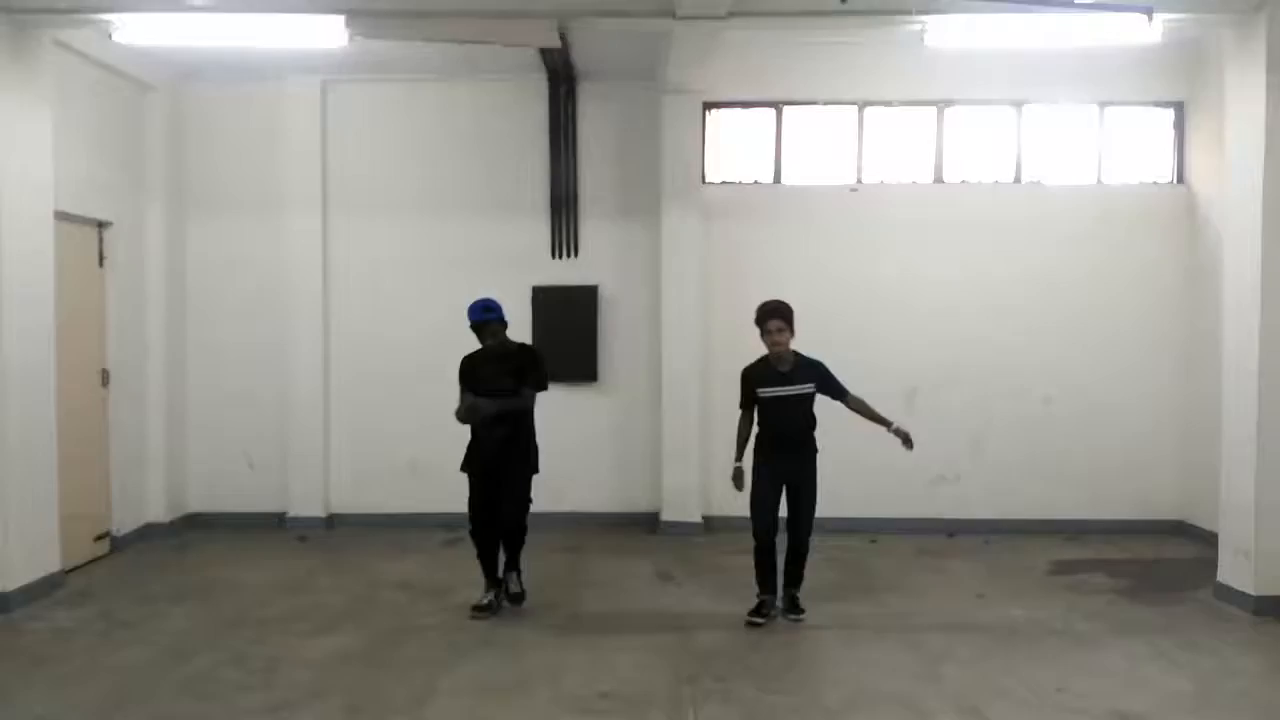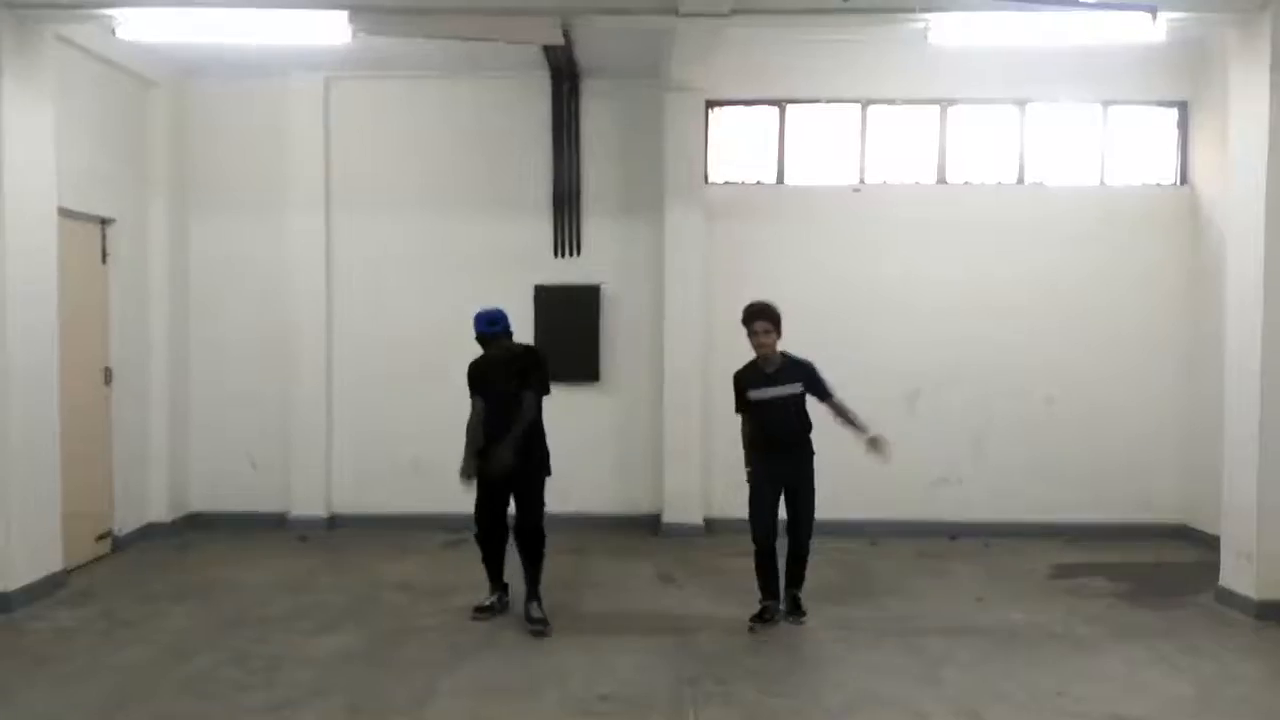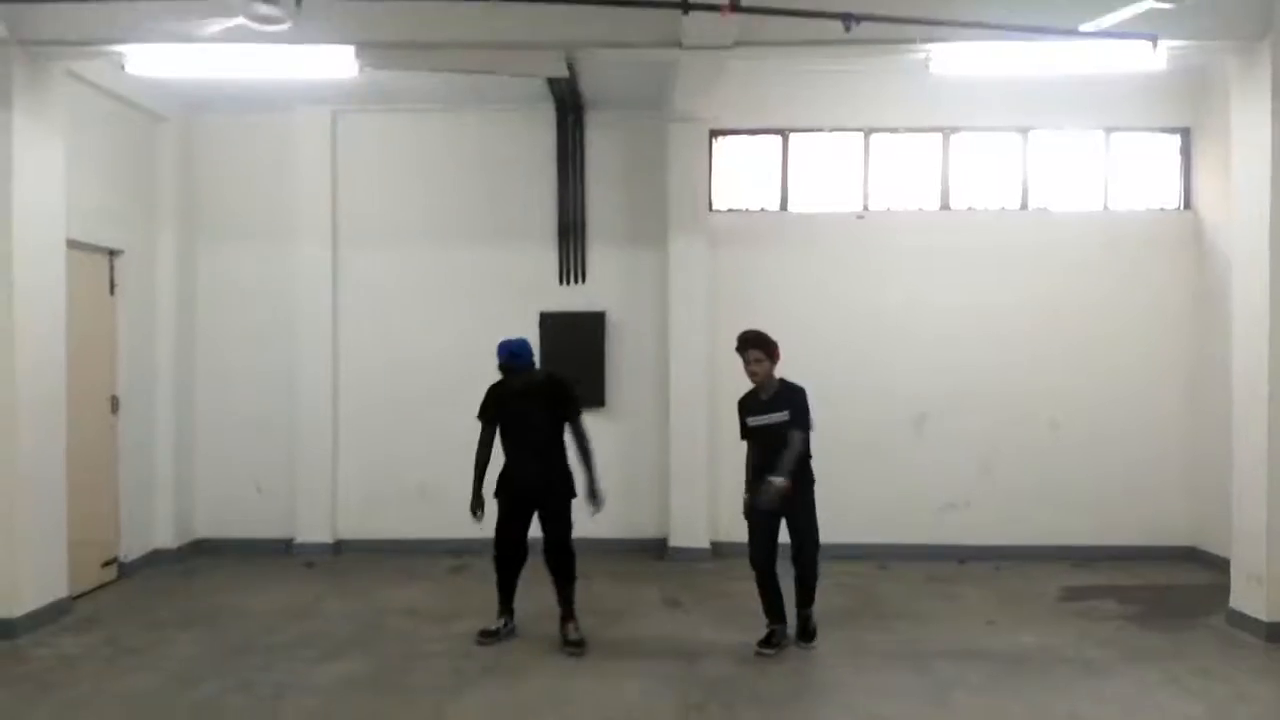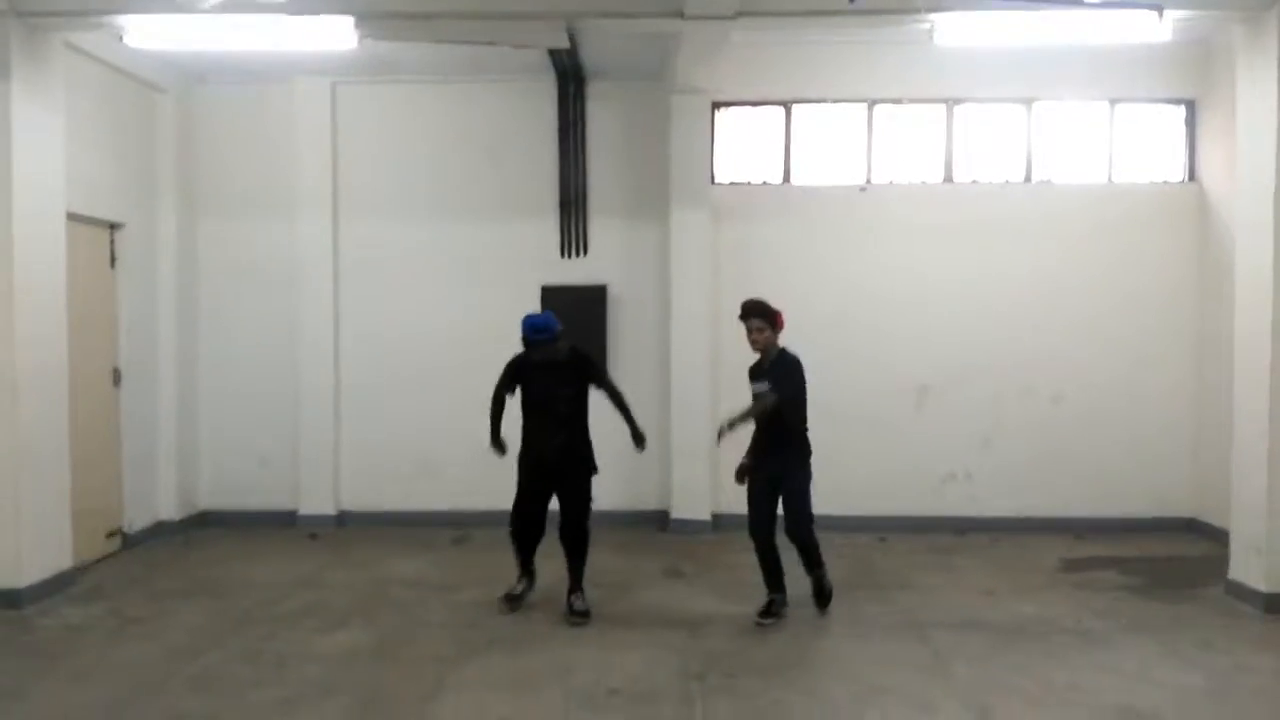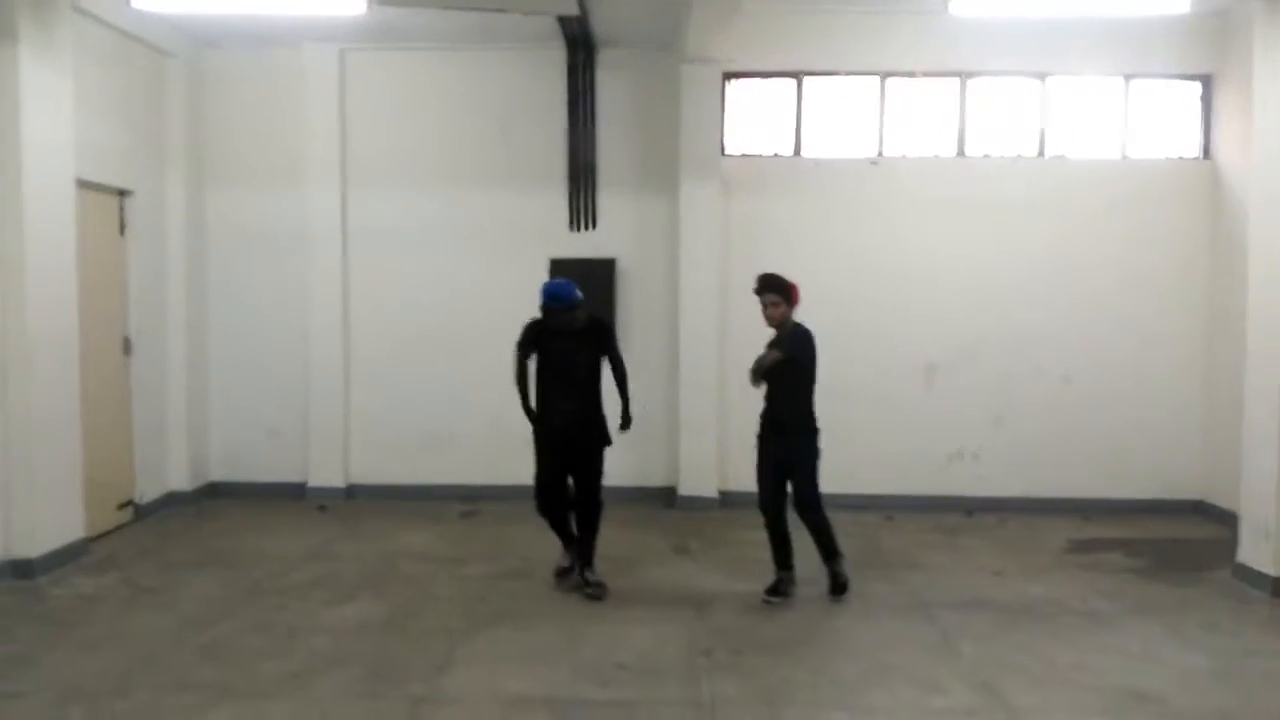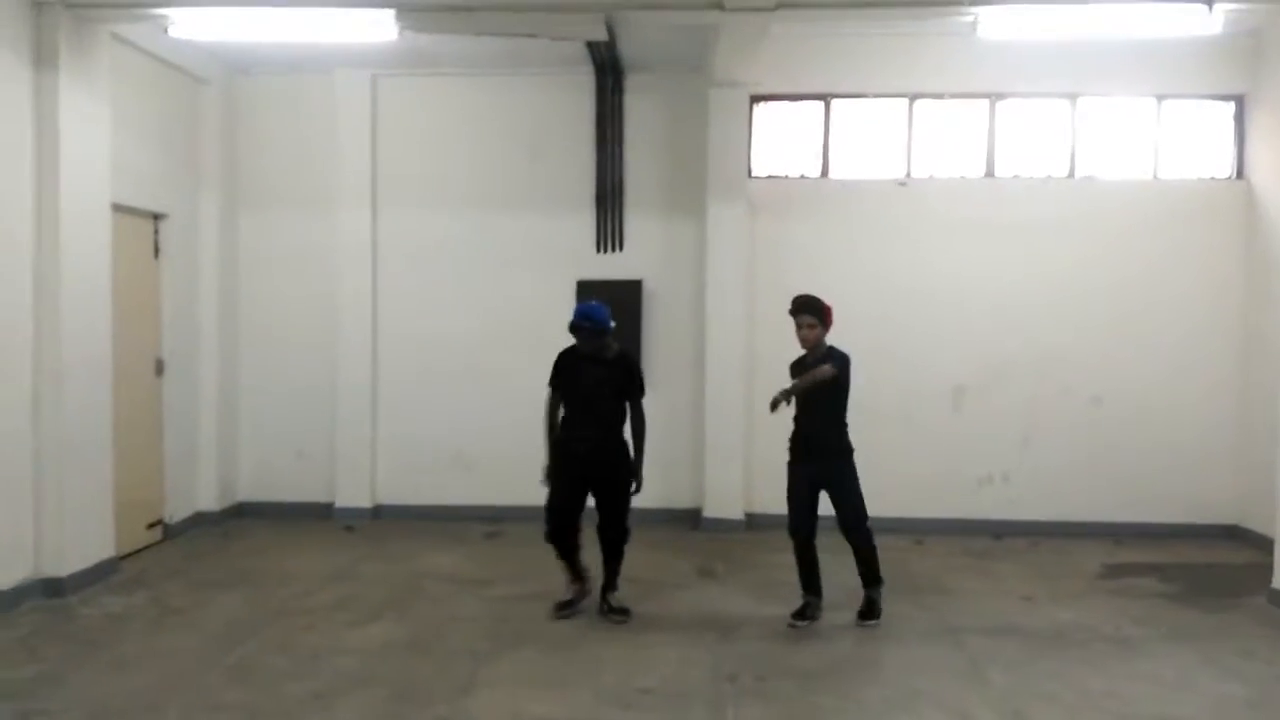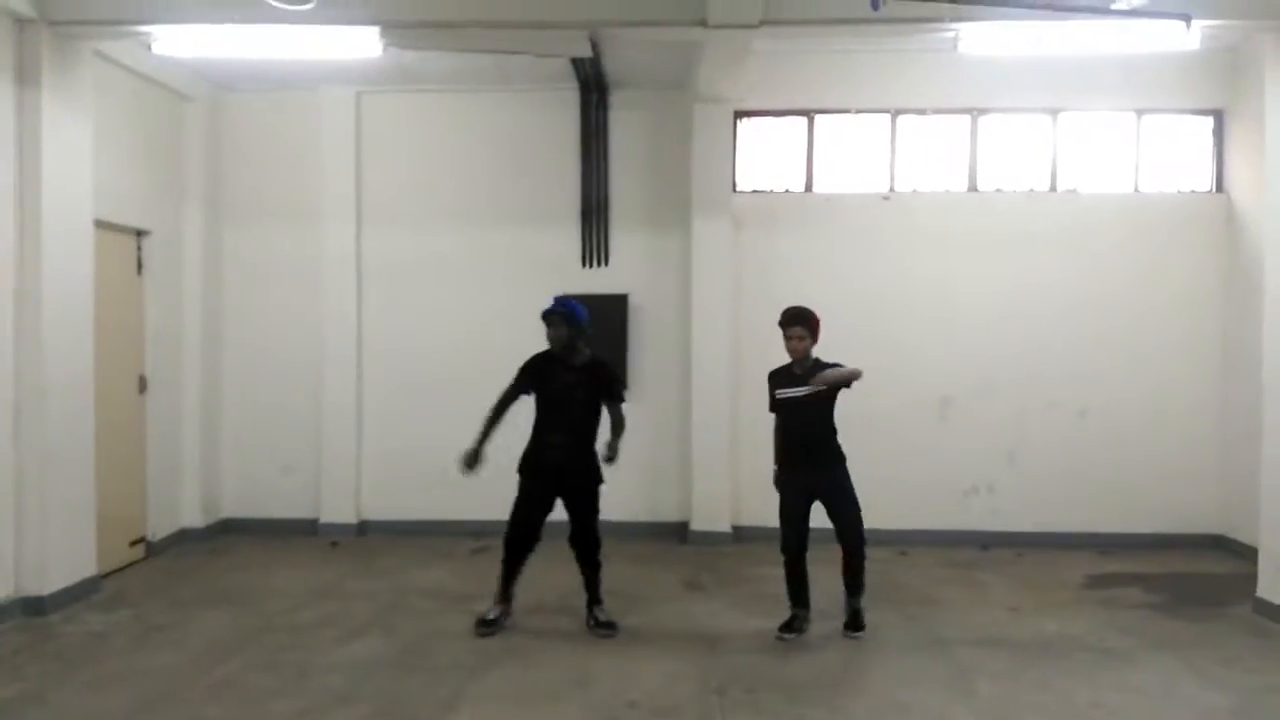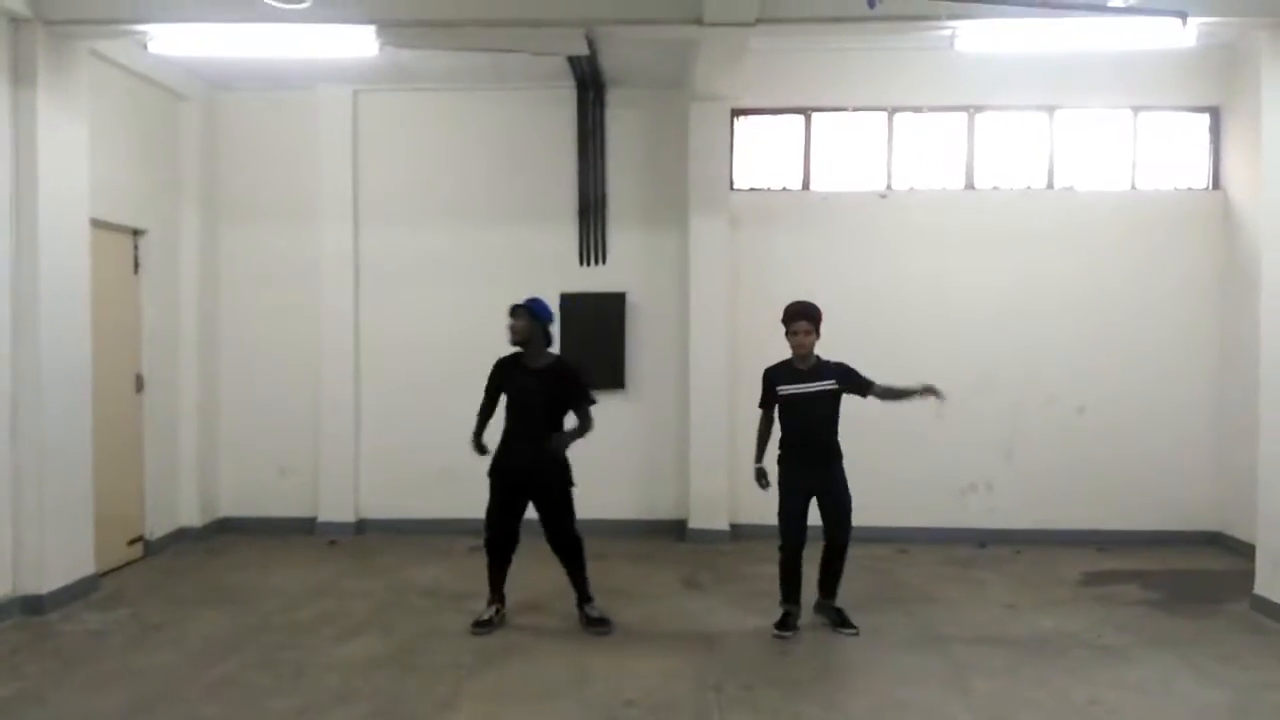
dt=0.2s
person 1, frame 1
left shoulder: (812, 369)
right shoulder: (752, 374)
left elbow: (849, 399)
right elbow: (747, 418)
left wrist: (890, 426)
right wrist: (738, 461)
left hip: (803, 460)
right hip: (767, 462)
left knee: (800, 532)
right knee: (763, 530)
left ankle: (791, 593)
right ankle: (767, 597)
person 1, frame 2
left shoulder: (803, 369)
right shoulder: (744, 378)
left elbow: (833, 404)
right elbow: (748, 422)
left wrist: (865, 432)
right wrist: (749, 466)
left hip: (801, 462)
right hip: (764, 464)
left knee: (800, 533)
right knee: (762, 535)
left ankle: (791, 595)
right ankle: (769, 602)
person 1, frame 3
left shoulder: (795, 395)
right shoulder: (746, 404)
left elbow: (797, 441)
left wrist: (780, 479)
right wrist: (750, 493)
left hip: (797, 488)
right hip: (763, 489)
left knee: (806, 557)
right knee: (761, 561)
left ankle: (805, 612)
right ankle: (778, 626)
person 1, frame 4
left shoulder: (788, 364)
right shoulder: (756, 370)
left elbow: (765, 404)
left wrist: (730, 424)
right wrist: (748, 458)
left hip: (792, 459)
right hip: (763, 460)
left knee: (798, 527)
right knee: (760, 530)
left ankle: (819, 576)
right ankle: (776, 596)
person 1, frame 5
left shoulder: (800, 336)
right shoulder: (777, 344)
left elbow: (763, 363)
left wrist: (756, 372)
left hip: (800, 436)
right hip: (772, 436)
left knee: (807, 505)
right knee: (770, 508)
left ankle: (835, 566)
right ankle: (785, 574)
person 1, frame 6
left shoulder: (833, 358)
right shoulder: (798, 366)
left elbow: (822, 374)
left wrist: (786, 392)
left hip: (836, 457)
right hip: (801, 459)
left knee: (854, 527)
right knee: (800, 532)
left ankle: (873, 593)
right ankle: (812, 599)
person 1, frame 7
left shoulder: (826, 371)
right shoulder: (777, 378)
left elbow: (853, 374)
left wrist: (832, 377)
right wrist: (777, 465)
left hip: (831, 467)
right hip: (793, 473)
left knee: (853, 536)
right knee: (793, 545)
left ankle: (854, 603)
right ankle: (799, 611)
person 1, frame 8
left shoulder: (836, 372)
right shoulder: (775, 375)
left elbow: (878, 391)
right elbow: (767, 419)
left wrist: (917, 391)
right wrist: (758, 461)
left hip: (830, 468)
right hip: (793, 470)
left knee: (838, 538)
right knee: (791, 541)
left ankle: (827, 603)
right ankle: (790, 609)
person 2, frame 1
left shoulder: (526, 356)
right shoulder: (470, 363)
left elbow: (526, 401)
right elbow: (467, 403)
left wrist: (493, 406)
right wrist: (465, 412)
left hip: (517, 452)
right hip: (481, 453)
left knee: (512, 518)
right knee: (482, 522)
left ankle: (512, 569)
right ankle: (493, 588)
person 2, frame 2
left shoulder: (531, 360)
right shoulder: (478, 368)
left elbow: (530, 407)
right elbow: (478, 414)
left wrist: (509, 446)
right wrist: (469, 457)
left hip: (526, 456)
right hip: (490, 457)
left knee: (529, 527)
right knee: (488, 526)
left ankle: (533, 600)
right ankle: (498, 592)
person 2, frame 3
left shoulder: (556, 388)
right shoulder: (498, 393)
left elbow: (578, 434)
right elbow: (486, 441)
left wrist: (592, 481)
right wrist: (476, 489)
left hip: (553, 481)
right hip: (514, 482)
left knee: (559, 549)
right knee: (507, 550)
left ankle: (569, 621)
right ankle: (505, 618)
person 2, frame 4
left shoulder: (581, 362)
right shoulder: (520, 365)
left elbow: (611, 392)
right elbow: (499, 397)
left wrist: (633, 428)
right wrist: (494, 436)
left hip: (575, 456)
right hip: (535, 456)
left knee: (575, 524)
right knee: (523, 522)
left ankle: (575, 592)
right ankle: (525, 578)
person 2, frame 5
left shoulder: (598, 330)
right shoulder: (537, 330)
left elbow: (617, 364)
right elbow: (522, 363)
left wrist: (626, 407)
right wrist: (527, 406)
left hip: (588, 426)
right hip: (550, 426)
left knee: (588, 497)
right knee: (549, 495)
left ankle: (586, 566)
right ankle: (570, 548)
person 2, frame 6
left shoulder: (626, 364)
right shoulder: (568, 359)
left elbow: (637, 413)
right elbow: (554, 408)
left wrist: (638, 465)
right wrist: (552, 457)
left hip: (612, 456)
right hip: (571, 454)
left knee: (614, 526)
right knee: (559, 525)
left ankle: (610, 594)
right ankle: (577, 581)
person 2, frame 7
left shoulder: (600, 370)
right shoulder: (540, 364)
left elbow: (616, 413)
right elbow: (506, 401)
left wrist: (614, 442)
right wrist: (480, 444)
left hip: (580, 464)
right hip: (540, 462)
left knee: (586, 537)
right knee: (520, 532)
left ankle: (595, 608)
right ankle: (501, 603)
person 2, frame 8
left shoulder: (564, 372)
right shoulder: (505, 367)
left elbow: (586, 420)
right elbow: (490, 399)
left wrist: (569, 437)
right wrist: (477, 434)
left hip: (549, 467)
right hip: (508, 465)
left knee: (564, 536)
right knee: (499, 535)
left ankle: (586, 604)
right ankle: (496, 604)
